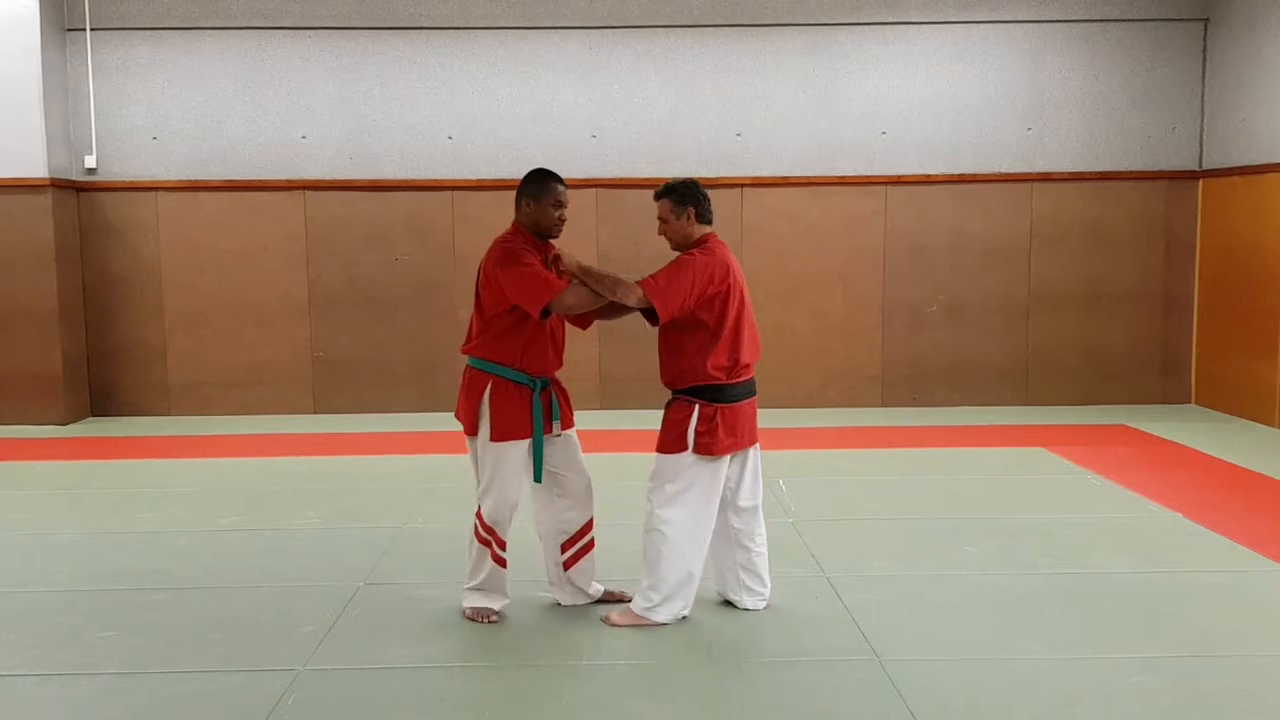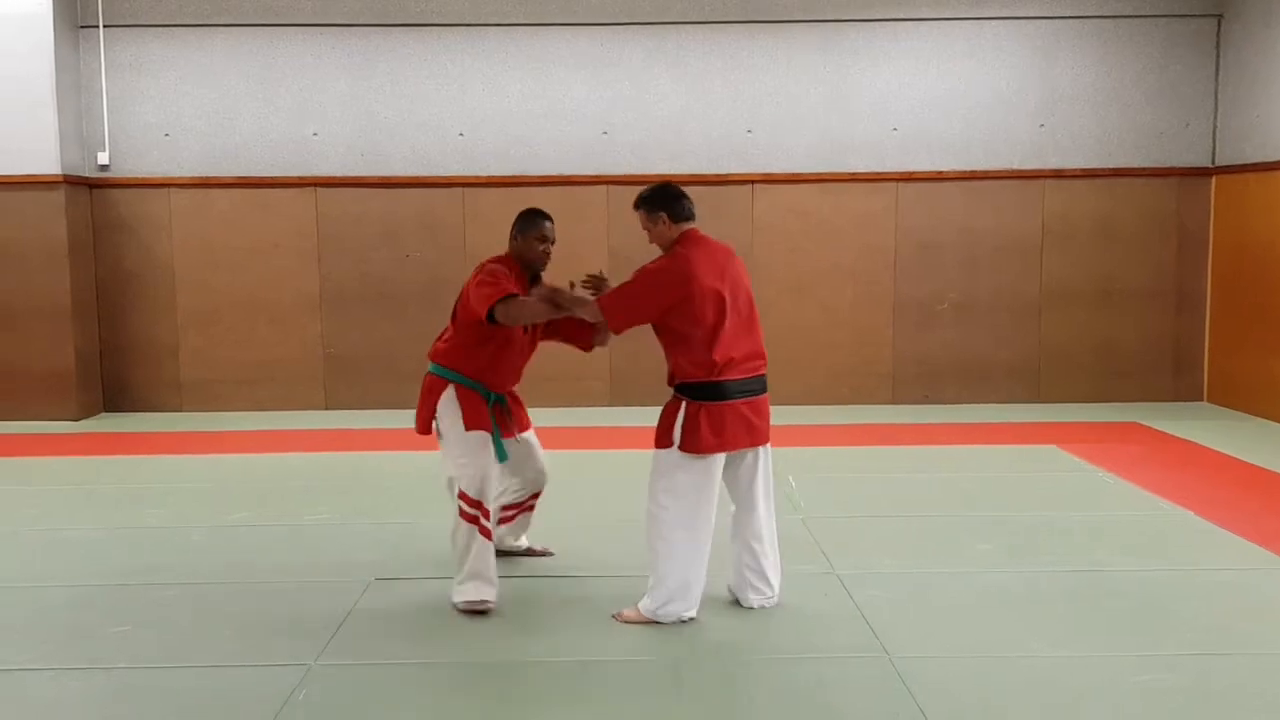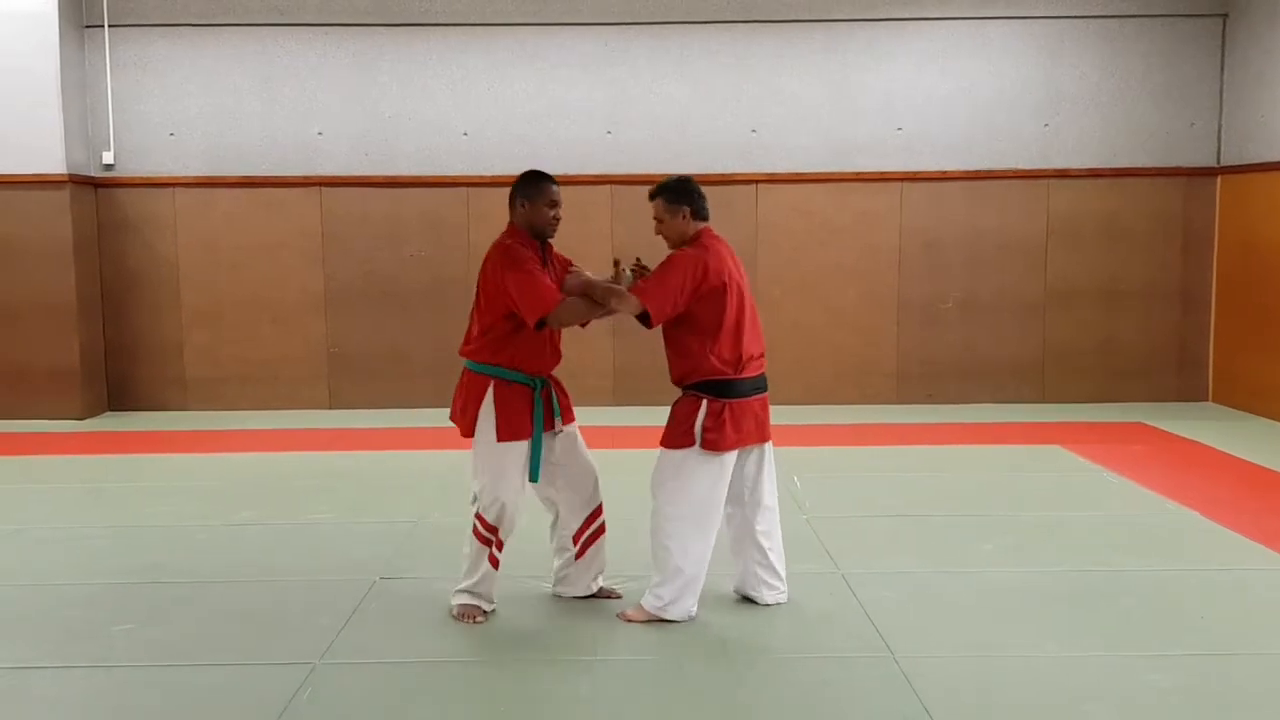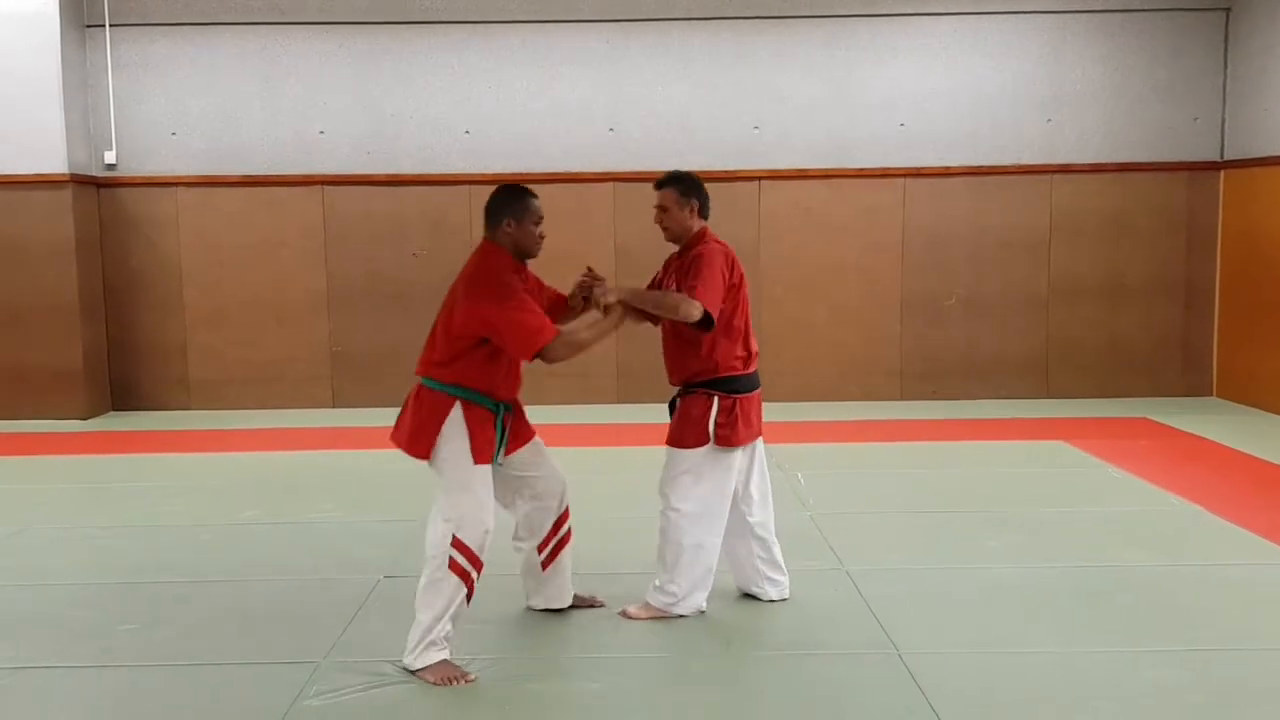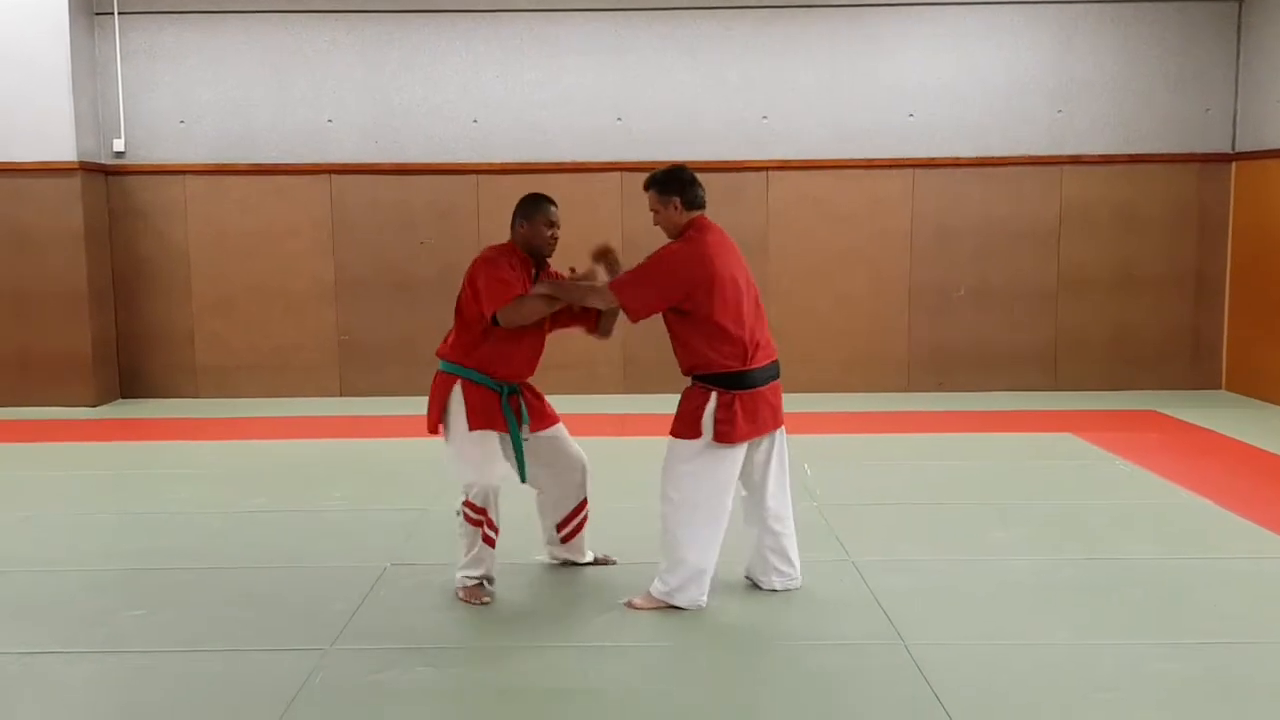
dt=1s
person 1, frame 1
left shoulder: (549, 257)
right shoulder: (508, 253)
left elbow: (589, 310)
right elbow: (564, 301)
left hip: (542, 392)
right hip: (499, 393)
left knee: (570, 489)
right knee: (499, 496)
left ankle: (576, 587)
right ankle: (482, 592)
person 1, frame 2
left shoulder: (540, 290)
right shoulder: (492, 274)
left elbow: (593, 336)
right elbow: (508, 313)
left hip: (497, 396)
right hip: (456, 392)
left knee: (531, 471)
right knee: (475, 479)
left ankle: (507, 538)
right ankle: (473, 587)
person 1, frame 3
left shoulder: (549, 257)
right shoulder: (509, 255)
left elbow: (585, 301)
right elbow: (558, 314)
left hip: (539, 390)
right hip: (498, 392)
left knee: (578, 483)
right knee: (498, 499)
left ankle: (578, 581)
right ankle: (472, 594)
person 1, frame 4
left shoulder: (511, 270)
right shoulder: (489, 281)
left elbow: (554, 311)
right elbow: (552, 347)
left wrist: (580, 300)
right wrist: (609, 323)
left hip: (494, 410)
right hip: (454, 415)
left knee: (546, 490)
right knee: (467, 523)
left ankle: (551, 593)
right ankle: (425, 650)
person 1, frame 5
left shoulder: (549, 277)
right shoulder: (494, 262)
left elbow: (602, 328)
right elbow: (511, 314)
left hip: (514, 394)
right hip: (468, 391)
left knee: (568, 467)
right knee: (485, 482)
left ankle: (568, 550)
right ankle: (472, 575)
person 2, frame 1
left shoulder: (701, 263)
right shoulder: (717, 259)
left elbow: (634, 294)
right elbow: (660, 306)
left wrist: (578, 269)
left hip: (705, 408)
right hip: (733, 401)
left knee: (674, 506)
right knee: (738, 504)
left ankle: (656, 605)
right ankle: (749, 591)
person 2, frame 2
left shoulder: (667, 270)
right shoulder: (727, 256)
left elbow: (596, 312)
left wrist: (552, 294)
right wrist: (613, 290)
left hip: (703, 405)
right hip: (751, 396)
left knee: (676, 504)
right knee: (753, 500)
left ankle: (669, 602)
right ankle: (757, 589)
person 2, frame 3
left shoulder: (691, 260)
right shoulder: (719, 254)
left elbow: (629, 305)
left wrist: (585, 284)
right wrist: (651, 282)
left hip: (714, 404)
right hip: (748, 396)
left knee: (680, 502)
right knee: (752, 499)
left ankle: (669, 601)
right ankle: (766, 585)
person 2, frame 4
left shoulder: (711, 256)
right shoulder: (679, 261)
left elbow: (690, 309)
right elbow: (650, 311)
left wrist: (622, 294)
right wrist: (612, 295)
left hip: (717, 401)
right hip: (729, 397)
left knee: (687, 498)
right knee: (745, 497)
left ankle: (675, 597)
right ankle: (767, 582)
person 2, frame 5
left shoulder: (683, 254)
right shoulder: (717, 241)
left elbow: (607, 298)
right elbow: (664, 282)
left wrist: (551, 286)
right wrist: (622, 263)
left hip: (725, 393)
right hip: (762, 383)
left knee: (690, 490)
right knee: (767, 486)
left ankle: (680, 589)
right ankle: (778, 571)
